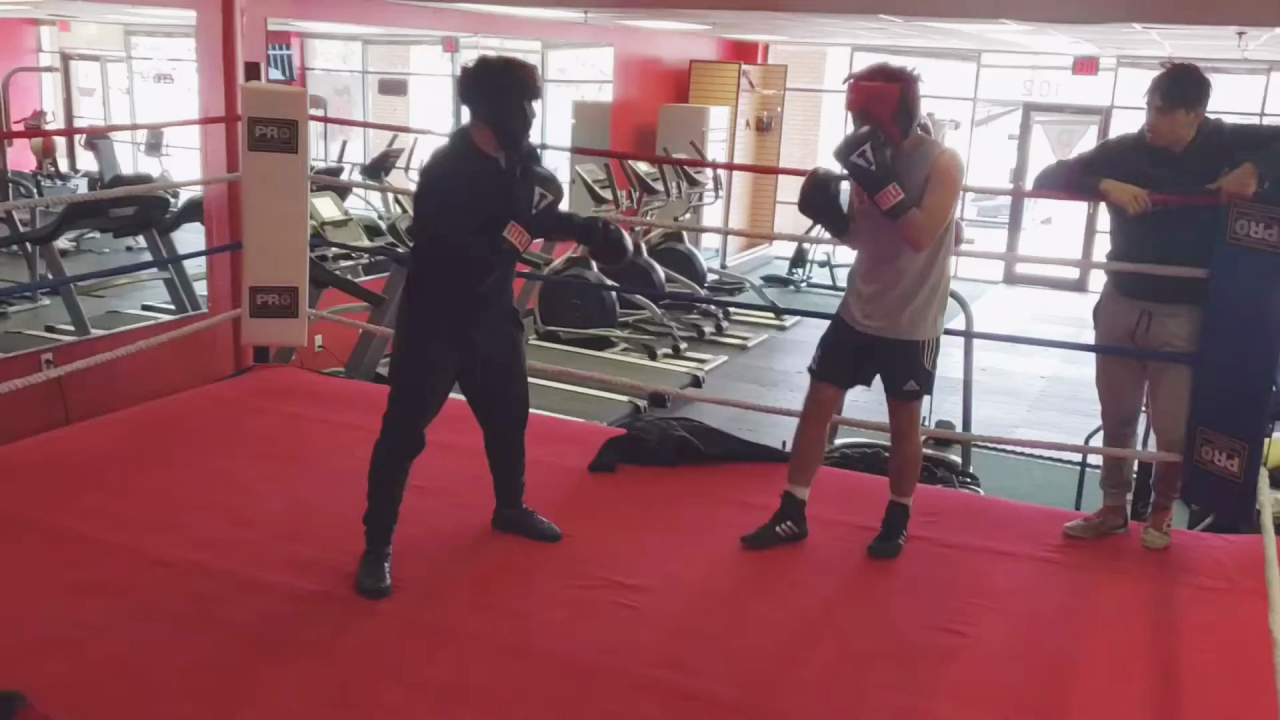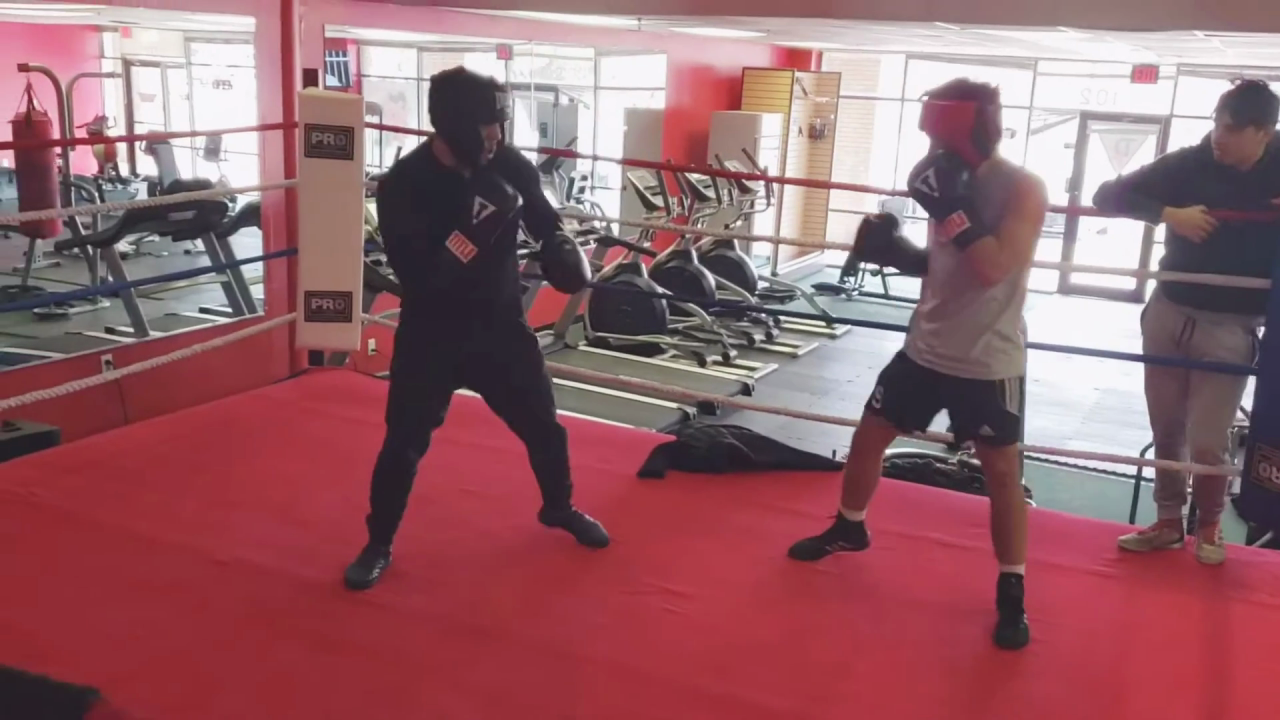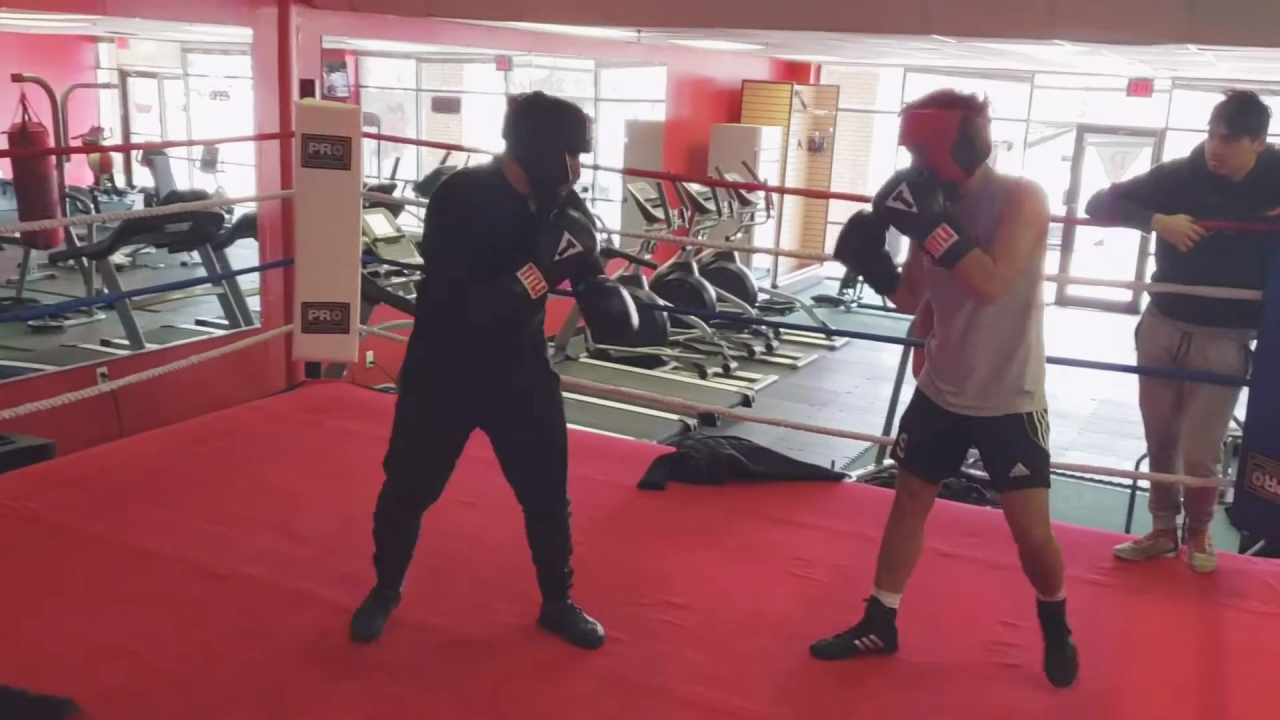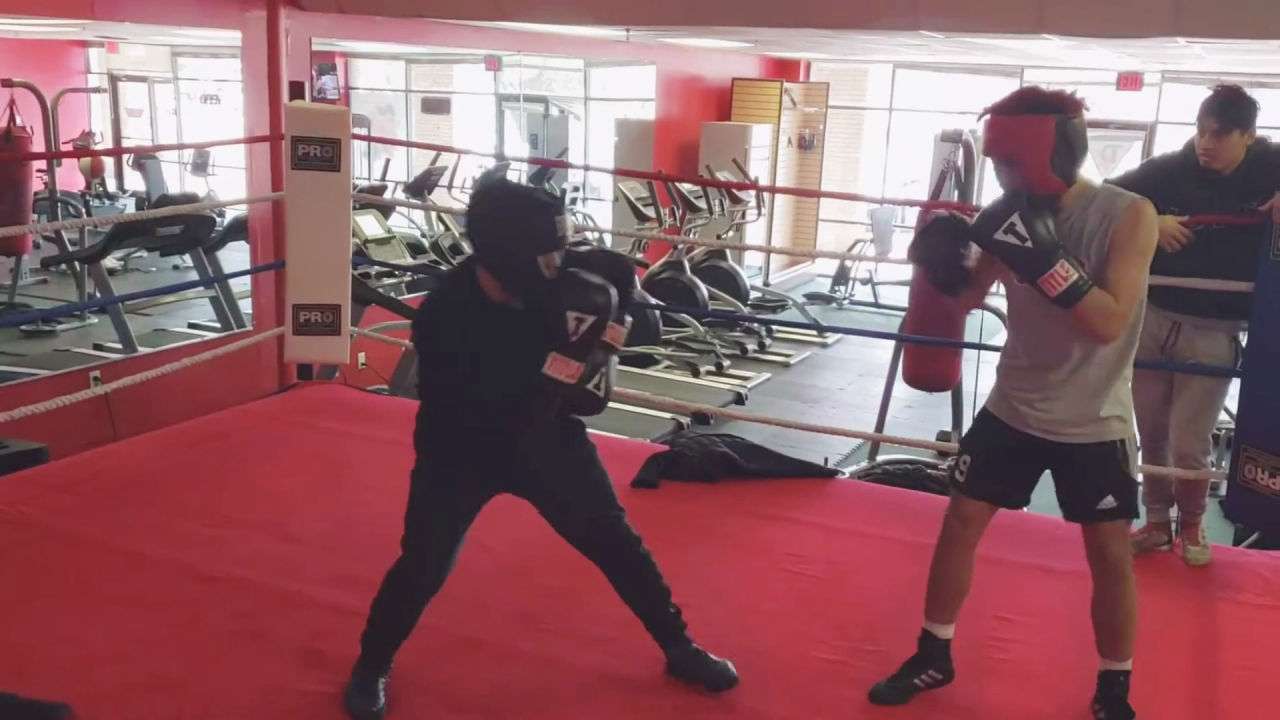
dt=0.7s
person 1, frame 1
left shoulder: (941, 162)
right shoulder: (869, 160)
left elbow: (921, 235)
left wrist: (880, 182)
right wrist: (827, 209)
left hip: (911, 324)
right hip: (858, 313)
left knee: (904, 426)
right knee: (818, 405)
left ankle: (898, 516)
right ankle: (792, 513)
person 1, frame 2
left shoulder: (1024, 189)
right shoulder: (954, 184)
left elbow: (994, 268)
left wrist: (949, 208)
right wrist: (897, 250)
left hip: (986, 362)
right hip: (925, 348)
left knee: (1002, 473)
right knee: (868, 439)
left ankle: (1012, 594)
right ankle: (849, 527)
person 1, frame 3
left shoulder: (1022, 199)
right shoulder: (934, 203)
left elbow: (989, 283)
right elbow: (911, 297)
left wrist: (929, 225)
right wrist: (875, 263)
left hip: (1010, 398)
right hip: (941, 390)
left knee: (1029, 526)
right knee: (909, 503)
left ankle: (1054, 614)
right ankle: (879, 626)
person 1, frame 4
left shoulder: (1128, 215)
right shoulder: (1020, 214)
left elbow: (1108, 322)
right elbow: (967, 298)
left wrist: (1041, 258)
right wrist: (945, 264)
left hip: (1094, 424)
right hip: (1013, 410)
left knee: (1110, 557)
right knee: (960, 524)
right ankle: (933, 656)
person 2, frame 1
left shoulder: (517, 158)
right shoulder: (447, 171)
left elbow: (544, 219)
right elbow: (471, 266)
left wrist: (587, 232)
right wrist: (526, 220)
left hip: (491, 313)
right hip: (434, 320)
left knee: (508, 414)
right knee: (404, 433)
left ankle: (510, 507)
right ankle: (377, 547)
person 2, frame 2
left shoulder: (510, 168)
right shoulder: (403, 184)
left elbow: (541, 220)
right elbow: (414, 274)
left wrist: (562, 250)
right wrist: (473, 229)
left hip: (500, 327)
right hip: (430, 334)
left knee: (542, 424)
right knee: (403, 442)
left ankle: (559, 507)
right ankle: (379, 545)
person 2, frame 3
left shoulder: (562, 205)
right shoulder: (459, 200)
left elbow: (589, 279)
right elbow: (458, 306)
left wrist: (610, 303)
right wrist: (543, 268)
left hip: (520, 369)
right hip: (442, 370)
left knee: (547, 490)
right knee: (410, 486)
left ankle: (557, 603)
right ankle: (386, 590)
person 2, frame 4
left shoulder: (550, 274)
right shoulder: (443, 319)
left elbow: (618, 271)
right elbow: (503, 418)
left wrist: (600, 354)
right wrist: (569, 350)
left hip: (546, 430)
right hip: (460, 449)
left knee: (614, 537)
right knee: (425, 563)
left ankle: (679, 647)
right ankle: (373, 665)
person 3, frame 1
left shoulder: (1230, 145)
right shoulder: (1124, 151)
right elbow: (1049, 179)
right wrist: (1105, 185)
left hip: (1185, 313)
right hip: (1121, 304)
left knee: (1175, 429)
right knee: (1116, 417)
left ankle: (1161, 511)
right ankle: (1113, 507)
person 3, frame 2
right shoulder: (1186, 164)
right elbow: (1108, 195)
right wrist: (1168, 213)
left hip: (1231, 324)
right hip: (1170, 311)
left knee: (1208, 440)
right knee: (1166, 429)
left ankle: (1209, 524)
right ankle: (1168, 521)
person 3, frame 3
right shoulder: (1178, 175)
right elbow: (1101, 203)
right wrist: (1157, 221)
left hip: (1225, 337)
right hip: (1163, 325)
left knee: (1200, 452)
right knee: (1160, 440)
left ankle: (1198, 531)
right ankle: (1163, 530)
person 3, frame 4
right shoulder: (1169, 169)
right wrist: (1149, 221)
left hip: (1215, 329)
right hip: (1153, 317)
left knee: (1190, 444)
right knee: (1151, 434)
left ankle: (1191, 525)
right ankle: (1157, 522)
